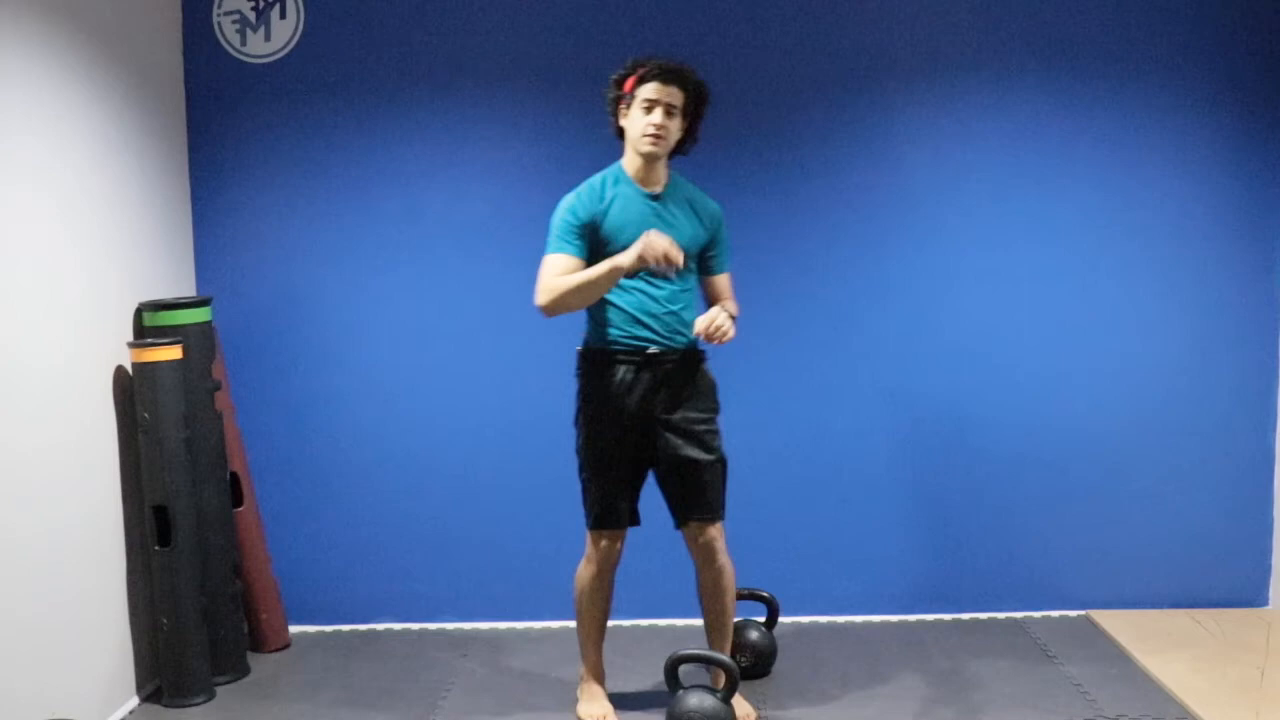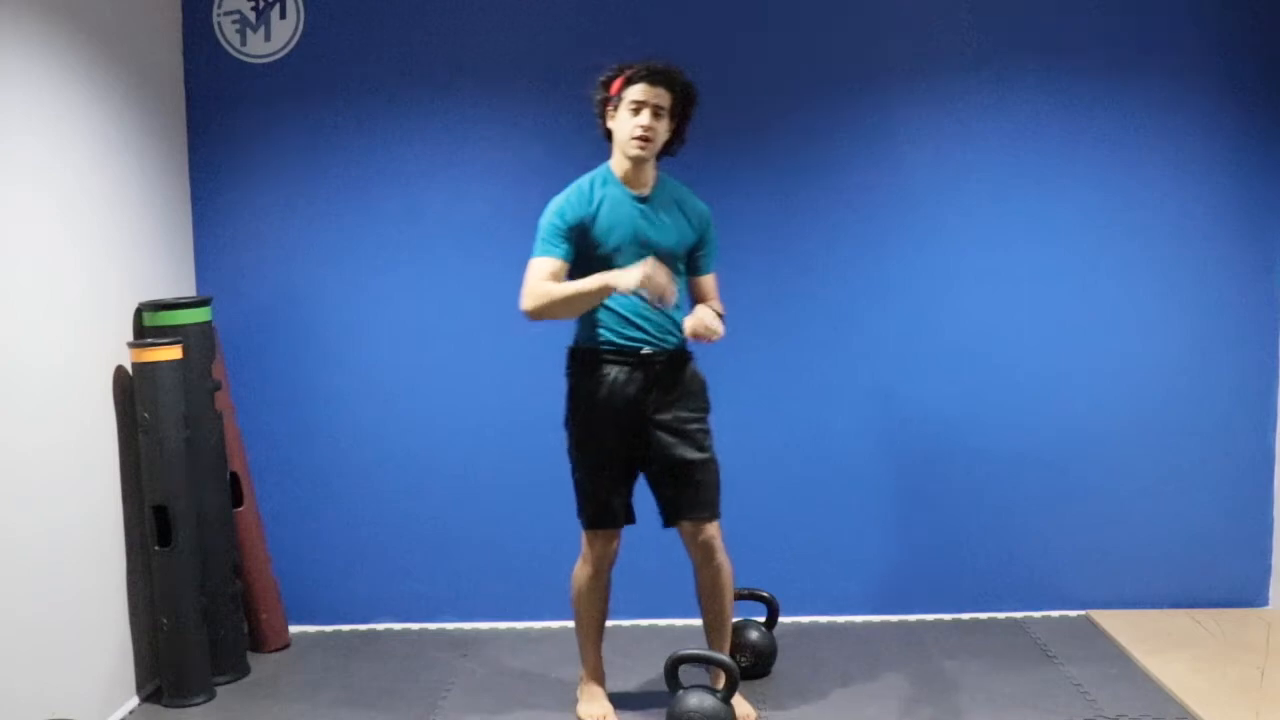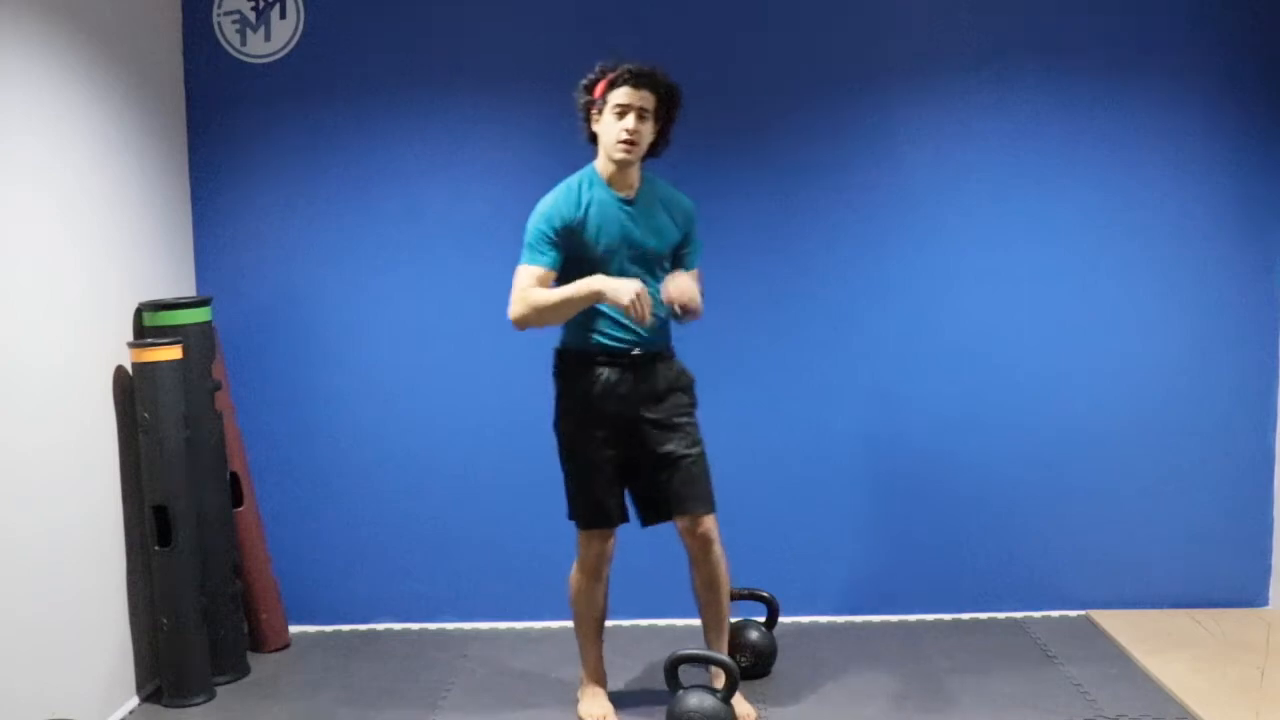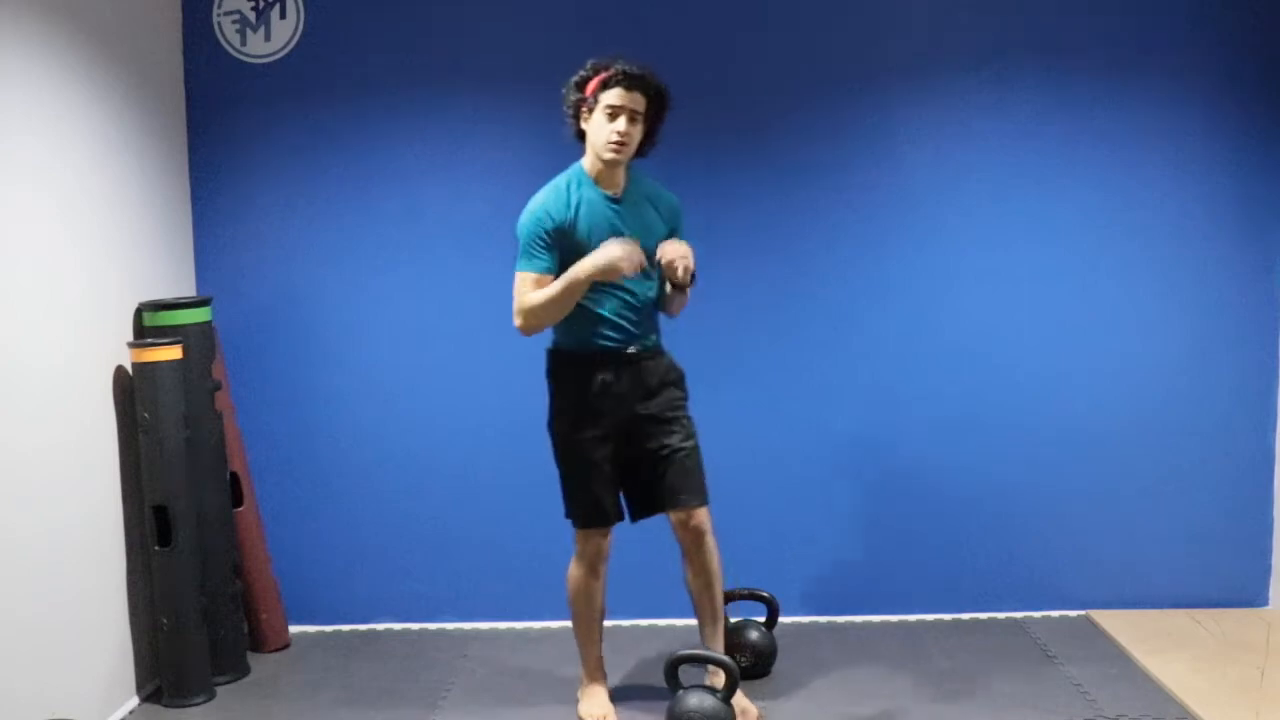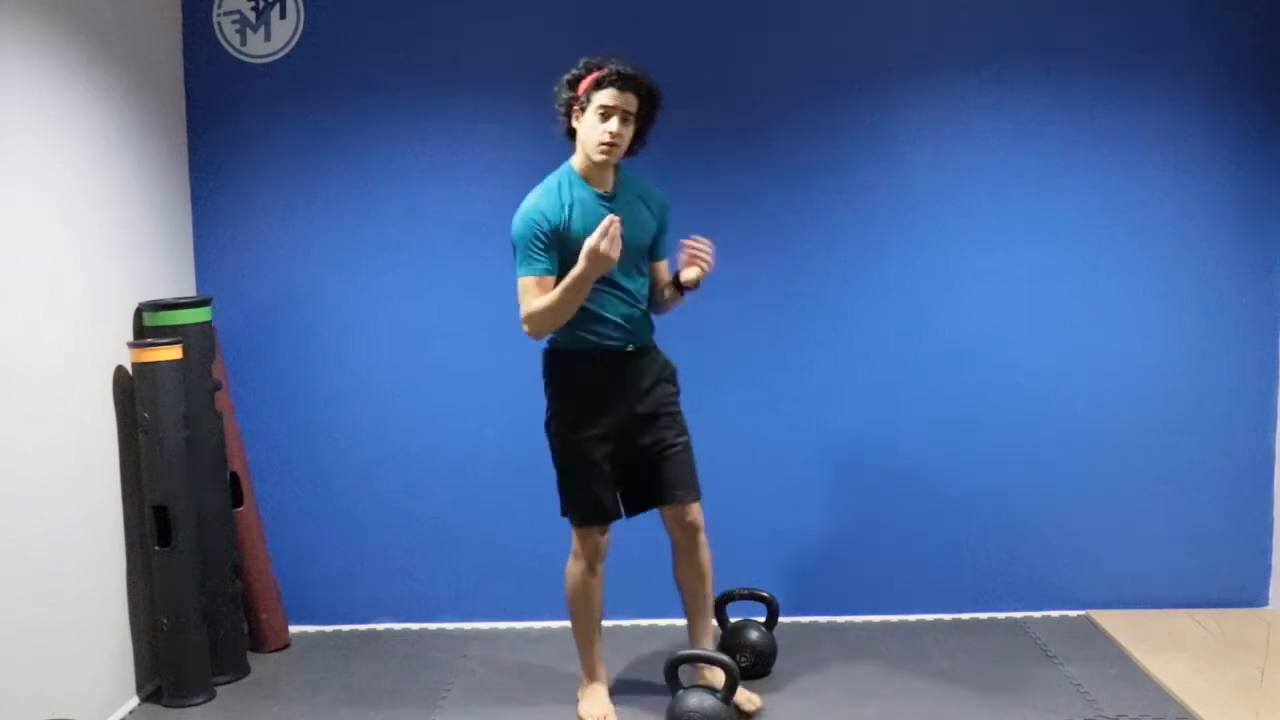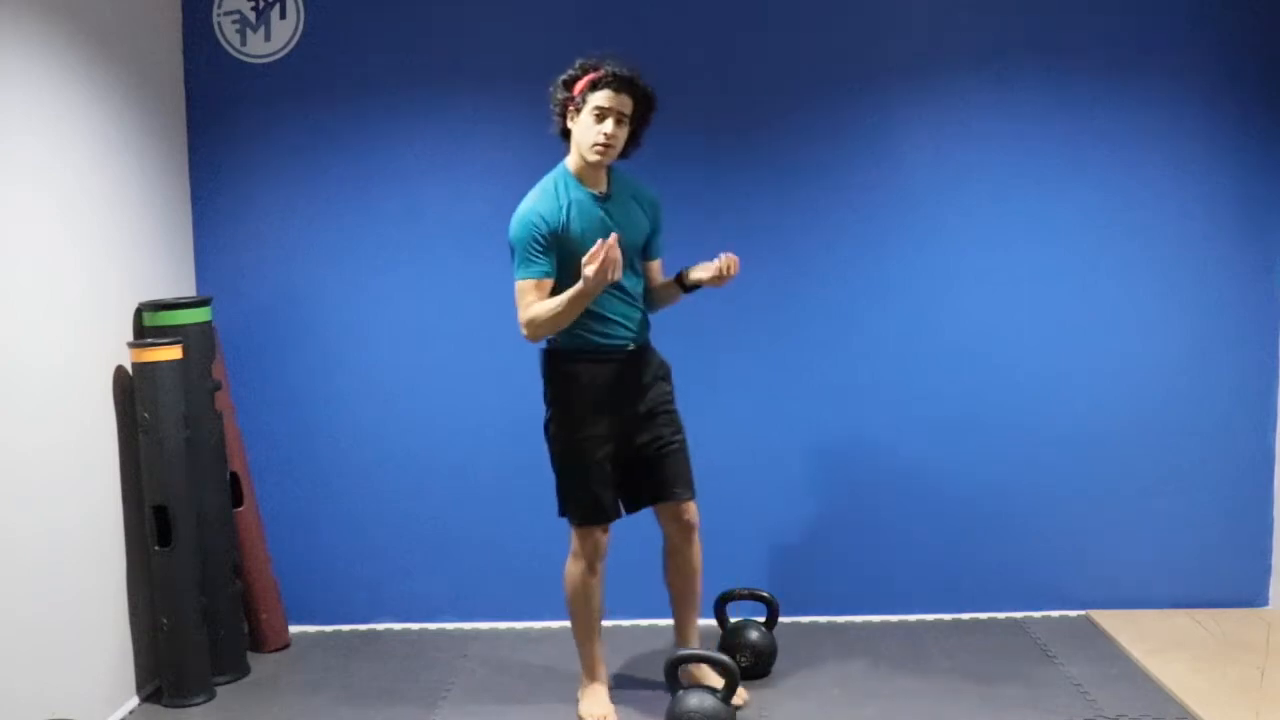
dt=0.1s
person 1, frame 1
left shoulder: (705, 210)
right shoulder: (586, 202)
left elbow: (723, 299)
right elbow: (548, 296)
left wrist: (721, 320)
right wrist: (627, 260)
left hip: (685, 380)
right hip: (612, 379)
left knee: (709, 537)
right knee: (604, 543)
person 1, frame 2
left shoulder: (693, 210)
right shoulder: (574, 204)
left elbow: (708, 299)
right elbow: (532, 301)
left wrist: (709, 318)
right wrist: (614, 278)
left hip: (675, 379)
right hip: (602, 380)
left knee: (705, 536)
right knee: (599, 543)
person 1, frame 3
left shoulder: (677, 209)
right shoulder: (560, 207)
right elbow: (521, 311)
left wrist: (687, 299)
right wrist: (595, 287)
left hip: (662, 378)
right hip: (592, 382)
left knee: (701, 530)
right knee: (595, 544)
person 1, frame 4
left shoulder: (662, 204)
right shoulder: (548, 208)
right elbow: (526, 317)
left wrist: (681, 274)
right wrist: (589, 268)
left hip: (653, 374)
right hip: (585, 382)
left knee: (694, 523)
right knee: (592, 542)
person 1, frame 5
left shoulder: (650, 200)
right shoulder: (541, 210)
right elbow: (534, 321)
left wrist: (687, 276)
right wrist: (587, 269)
left hip: (648, 372)
right hip: (581, 380)
left knee: (689, 519)
right knee: (591, 539)
left ankle: (707, 662)
person 1, frame 6
left shoulder: (641, 200)
right shoulder: (538, 211)
right elbow: (532, 325)
left wrist: (694, 279)
right wrist: (590, 284)
left hip: (644, 371)
right hip: (580, 381)
left knee: (683, 517)
right knee: (590, 540)
left ankle: (692, 657)
